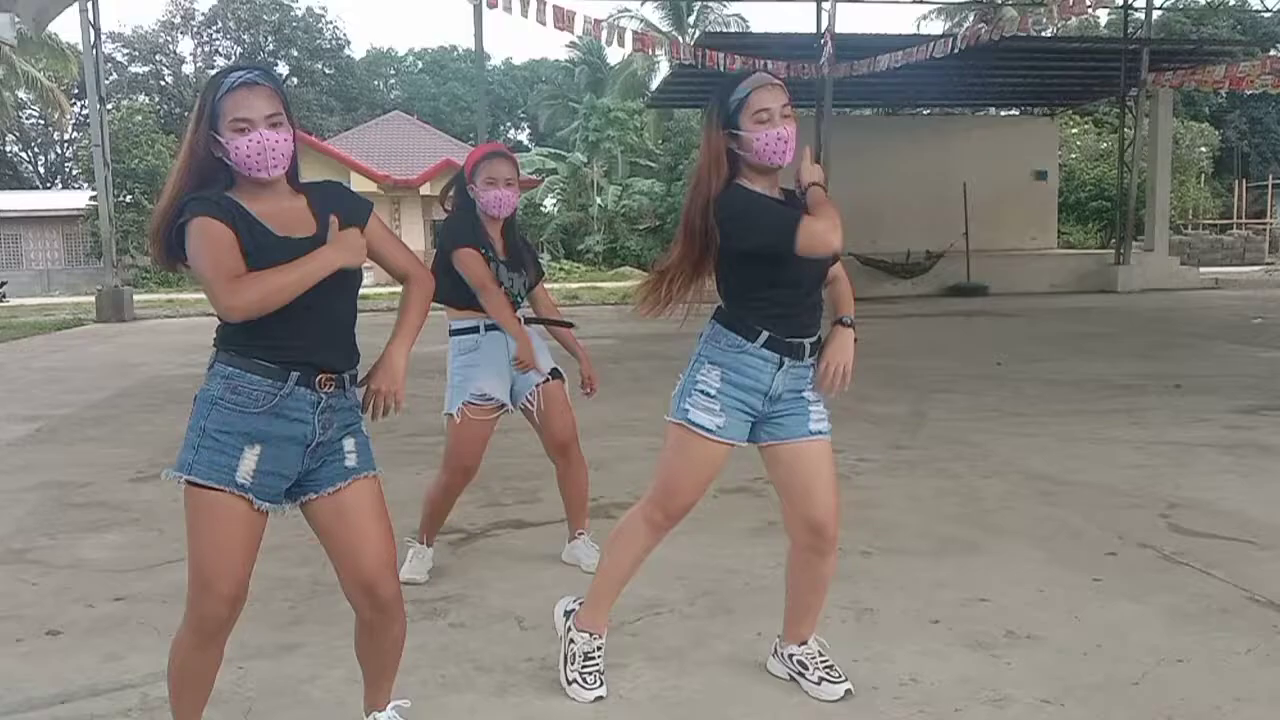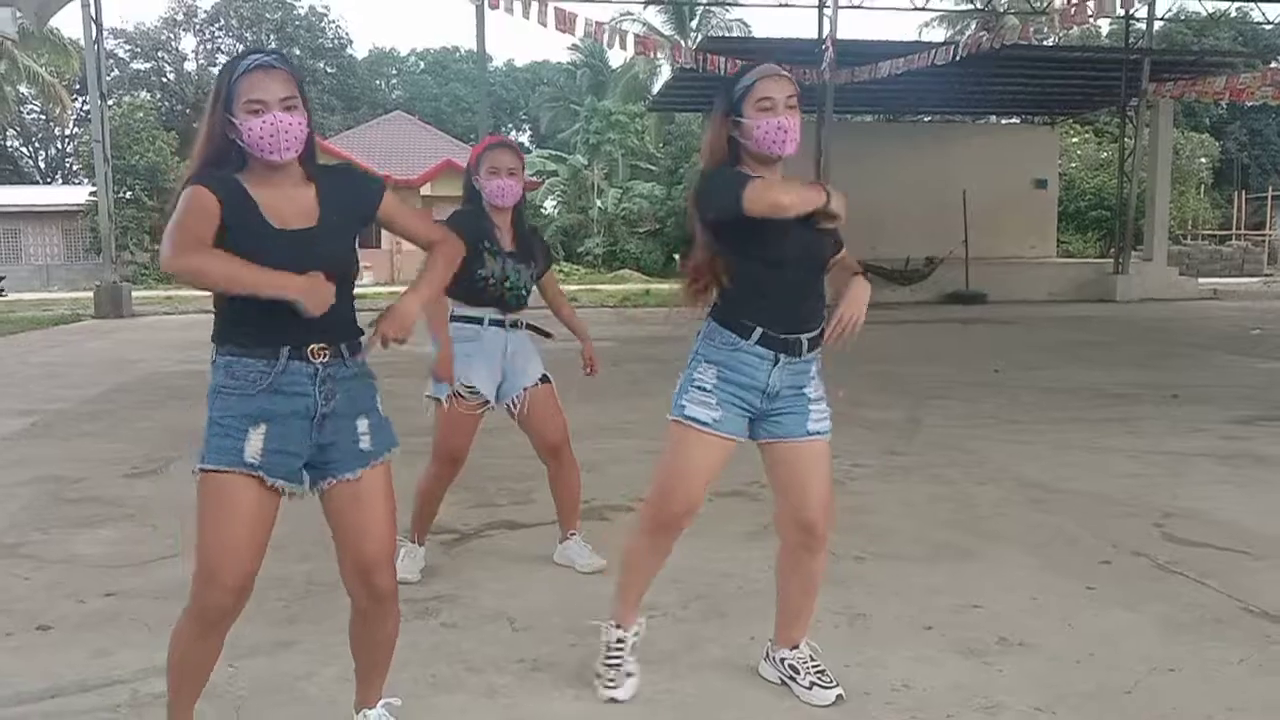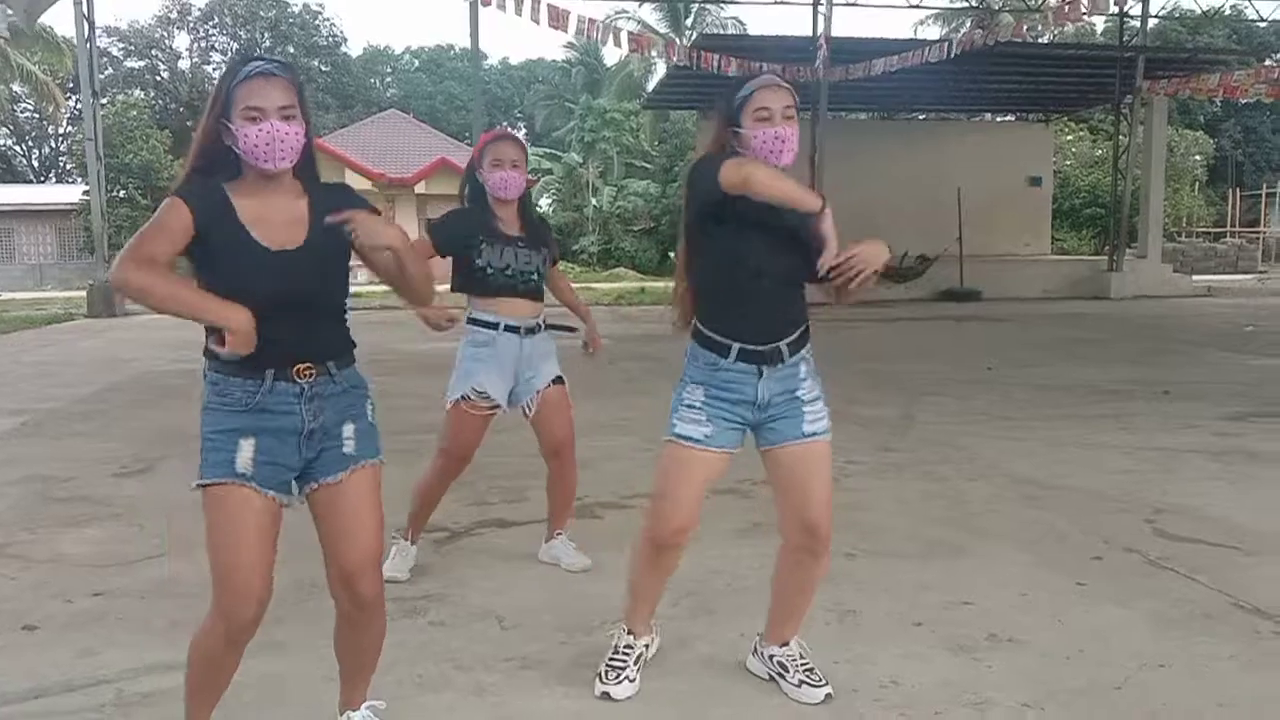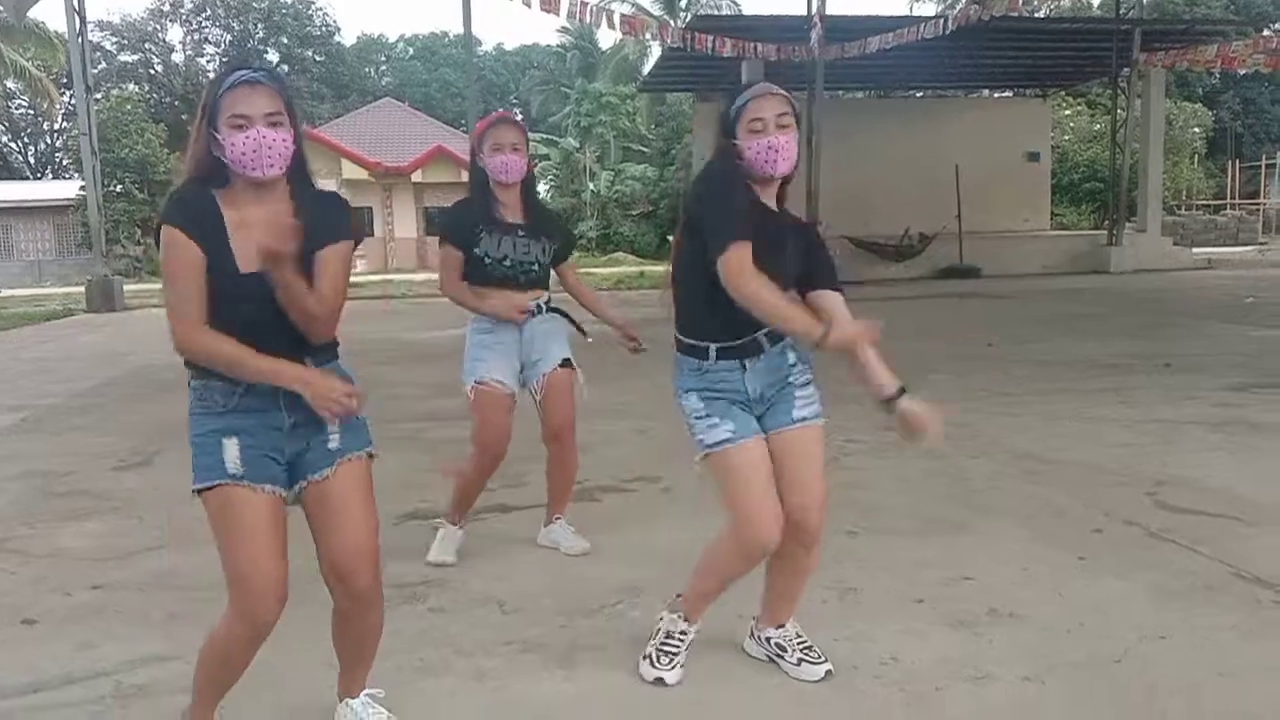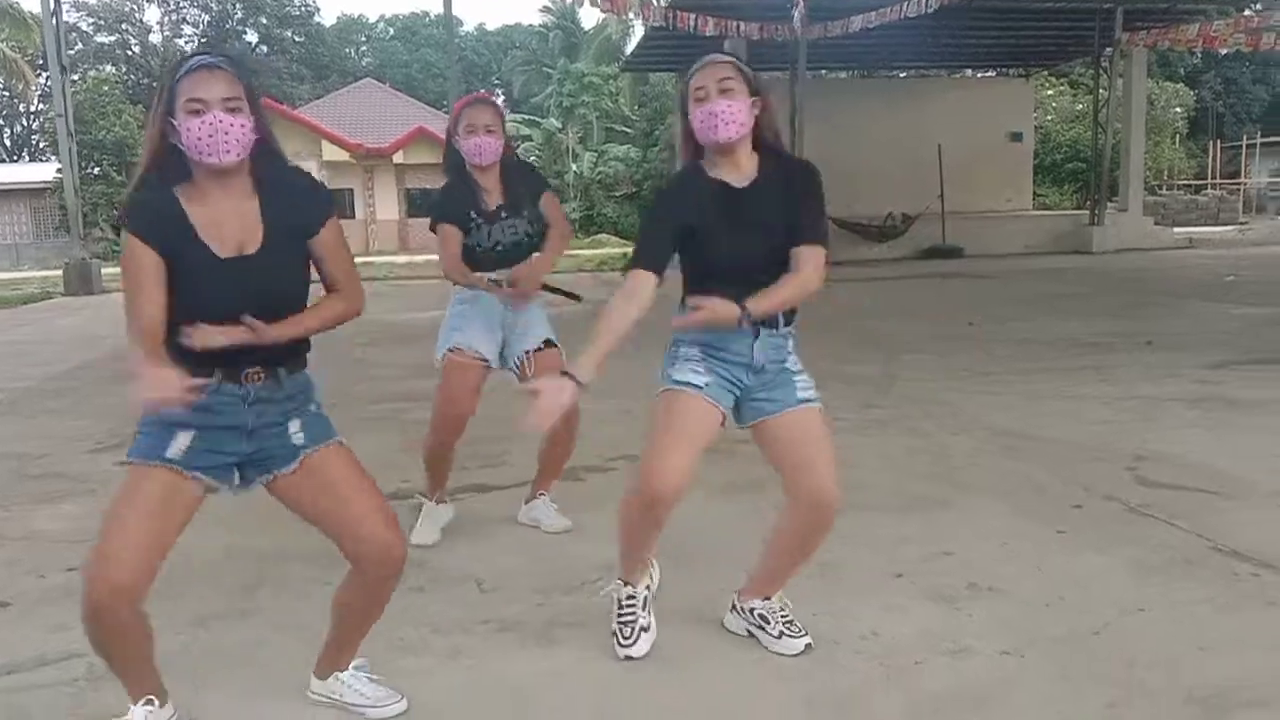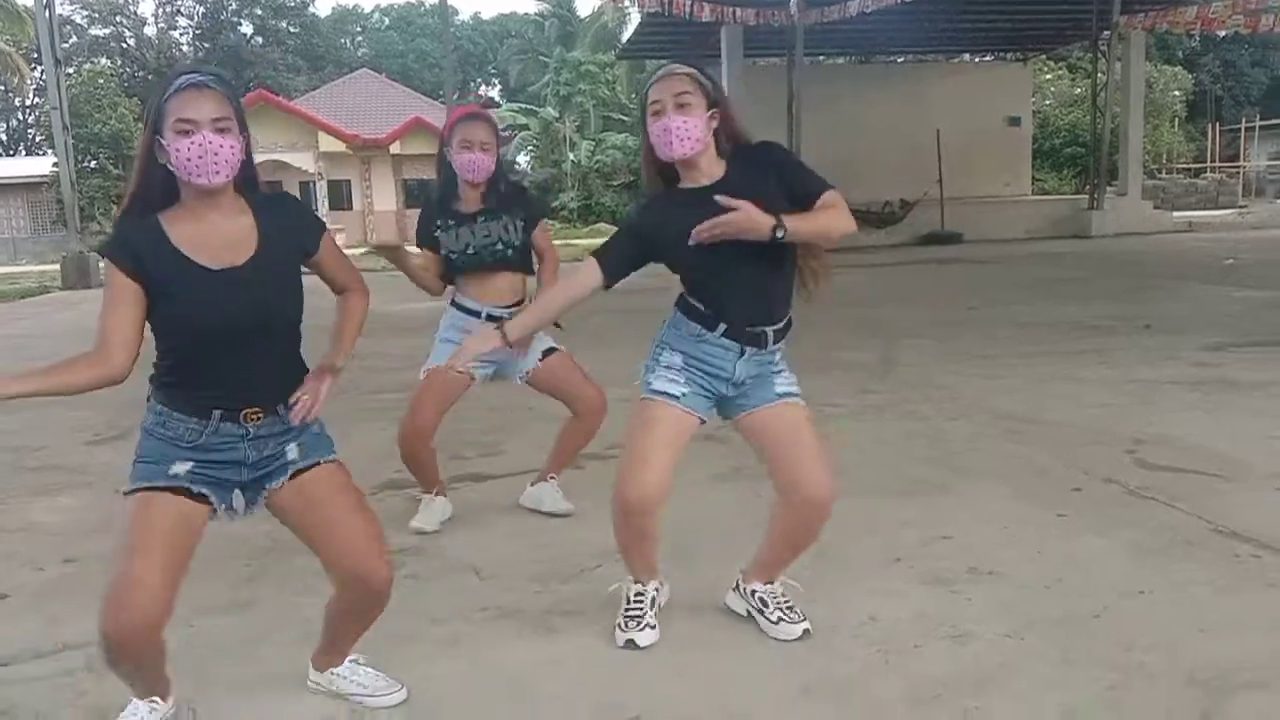
dt=0.2s
person 1, frame 1
left shoulder: (334, 202)
right shoulder: (211, 210)
left elbow: (418, 278)
right elbow: (231, 296)
left wrist: (396, 354)
right wrist: (331, 256)
left hip: (336, 413)
right hip: (245, 407)
left knee: (379, 590)
right knee: (215, 603)
person 1, frame 2
left shoulder: (346, 187)
right shoulder: (216, 189)
left elbow: (447, 243)
right elbow: (180, 256)
left wrist: (415, 299)
right wrist: (297, 286)
left hip: (346, 390)
right hip: (254, 392)
left knee: (375, 578)
right knee: (220, 592)
person 1, frame 3
left shoulder: (339, 204)
right shoulder: (202, 201)
left elbow: (421, 294)
right elbow: (127, 271)
left wrist: (398, 249)
right wrist: (222, 310)
left hip: (339, 399)
right hip: (247, 405)
left knee: (361, 585)
right knee: (240, 604)
person 1, frame 4
left shoulder: (326, 213)
right shoulder: (190, 211)
left elbow: (323, 326)
right elbow: (189, 338)
left wrist: (281, 265)
right wrist: (300, 378)
left hip: (324, 408)
right hip: (233, 410)
left knee: (357, 580)
right knee: (260, 602)
person 1, frame 5
left shoulder: (294, 196)
right shoulder: (150, 214)
left elbow: (347, 296)
right elbow: (148, 337)
left wrist: (263, 332)
right wrist: (158, 375)
left hip: (286, 405)
right hip: (192, 414)
left knee: (382, 551)
right knee: (107, 590)
person 1, frame 6
left shoulder: (285, 218)
right shoulder: (137, 240)
left elbow: (354, 290)
right elbow: (114, 358)
left wrist: (331, 368)
left hip: (285, 427)
right hip: (187, 436)
left knee: (371, 575)
right knee: (127, 622)
left ankle: (333, 663)
person 2, frame 1
left shoulder: (796, 205)
right shoulder: (734, 204)
left elbow: (837, 275)
right elbow: (825, 240)
left wrist: (844, 328)
right wrist: (817, 188)
left hip: (798, 375)
right hip: (731, 365)
left knee: (819, 526)
right knee: (663, 508)
left ankle: (795, 648)
right ankle: (584, 623)
person 2, frame 2
left shoulder: (805, 205)
right shoulder: (721, 184)
left elbow: (841, 261)
right elbow: (770, 196)
left wrist: (859, 281)
right wrist: (829, 199)
left hip: (797, 372)
right hip: (729, 361)
left knee: (809, 524)
right knee: (669, 507)
left ankle: (787, 651)
right ankle: (622, 626)
person 2, frame 3
left shoulder: (794, 222)
right shoulder: (712, 177)
left elbow: (843, 278)
right elbow: (746, 175)
left wrist: (874, 255)
right wrist: (821, 215)
left hip: (789, 379)
right hip: (708, 381)
left knee: (812, 530)
right knee: (666, 527)
left ankle: (778, 646)
right ankle: (637, 635)
person 2, frame 4
left shoulder: (801, 232)
right shoulder: (718, 185)
left elbow: (837, 313)
right elbow: (739, 277)
left wrist: (896, 395)
right wrist: (826, 335)
left hip: (782, 371)
right hip: (709, 379)
left knee: (805, 522)
right knee: (760, 531)
left ankle: (773, 630)
right ankle: (680, 619)
person 2, frame 5
left shoulder: (795, 176)
right shoulder: (680, 196)
left elbow: (809, 273)
right elbow: (636, 289)
left wrist: (741, 308)
right wrist: (575, 376)
left hip: (779, 354)
right hip: (708, 352)
left knee: (820, 497)
right knee: (658, 482)
left ankle: (753, 602)
right ankle: (633, 583)
person 2, frame 6
left shoulder: (767, 163)
right shoulder: (656, 215)
left elbow: (842, 221)
right elbow: (586, 277)
left wrist: (771, 227)
right wrist: (506, 331)
left hip: (764, 359)
right hip: (691, 354)
left knee: (815, 493)
right knee: (636, 493)
left ankle: (756, 586)
right ankle: (643, 585)
person 3, frame 1
left shoulder: (521, 245)
right shoulder: (457, 228)
left elbow: (543, 303)
right elbow: (484, 285)
left wrist: (580, 353)
right wrist: (519, 338)
left hip: (524, 341)
right hip: (476, 346)
left knee: (566, 442)
right knee: (460, 465)
left ankle: (579, 540)
right ankle: (422, 545)
person 3, frame 2
left shoulder: (531, 238)
right shoulder: (465, 225)
left elbow: (552, 294)
left wrist: (584, 338)
left hip: (520, 344)
right hip: (473, 339)
left knee: (557, 446)
right knee: (447, 457)
left ankle: (570, 541)
right ankle: (414, 544)
person 3, frame 3
left shoulder: (539, 229)
right shoulder: (462, 222)
left elbow: (557, 278)
left wrist: (588, 318)
right wrist: (426, 309)
left hip: (537, 343)
right hip: (485, 344)
left knee: (561, 447)
right knee: (452, 456)
left ankle: (556, 539)
right ankle: (406, 542)
person 3, frame 4
left shoulder: (546, 219)
right shoulder: (465, 214)
left elbow: (572, 280)
right elbow: (449, 281)
left wrist: (616, 322)
right wrist: (488, 307)
left hip: (547, 327)
right hip: (492, 334)
left knee: (560, 433)
right knee: (490, 446)
left ankle: (555, 524)
right ankle: (451, 526)
person 3, frame 5
left shoulder: (525, 178)
right shoulder: (451, 197)
left elbow: (561, 225)
right elbow: (452, 267)
left wrist: (538, 265)
right wrist: (488, 280)
left hip: (527, 309)
right hip: (475, 307)
left knee: (565, 412)
right knee: (451, 417)
left ankle: (537, 501)
right ankle: (436, 503)
person 3, frame 6
left shoulder: (517, 197)
right shoulder: (436, 211)
left elbow: (549, 253)
right elbow: (430, 282)
right wrist: (401, 260)
right hip: (462, 328)
left knee: (592, 404)
right knee: (413, 431)
left ankle: (542, 484)
right ankle: (435, 496)
